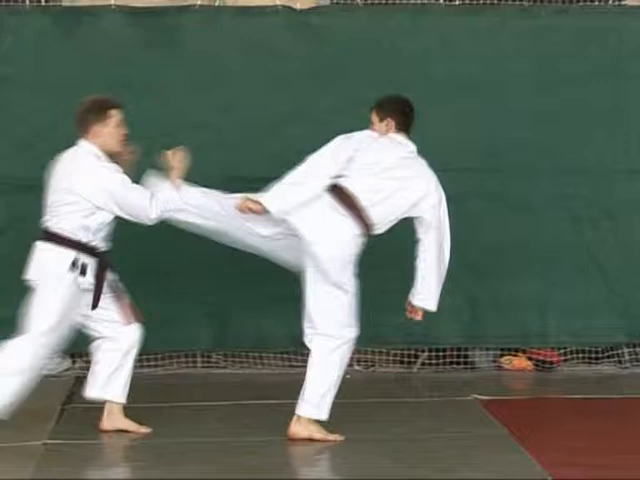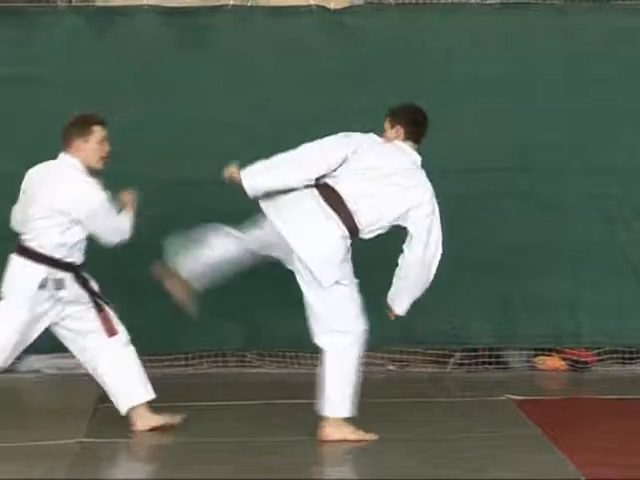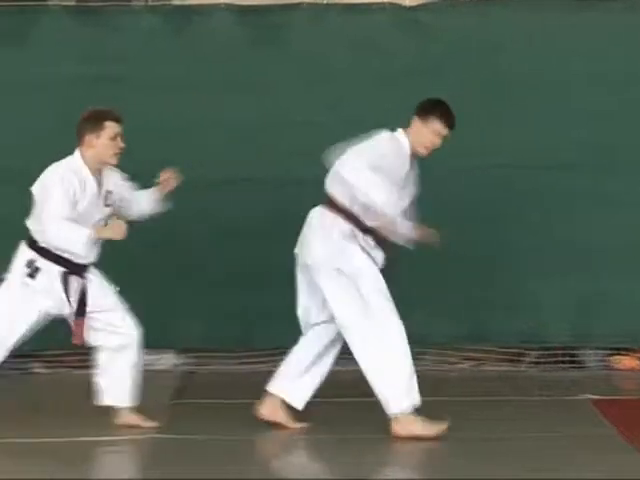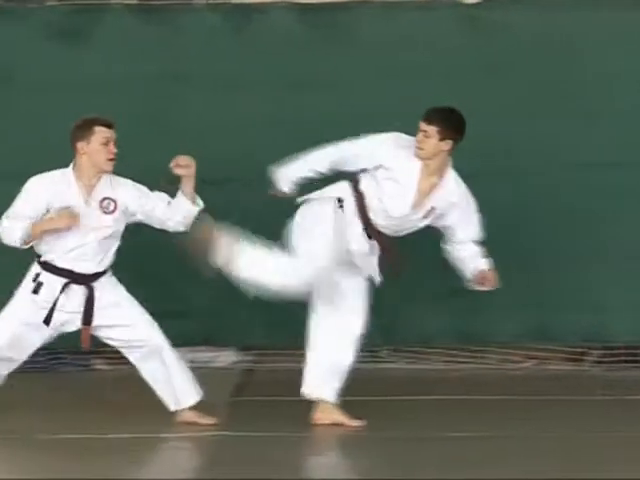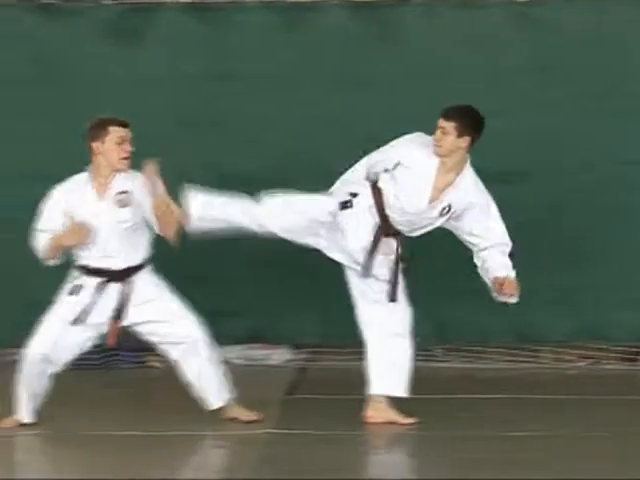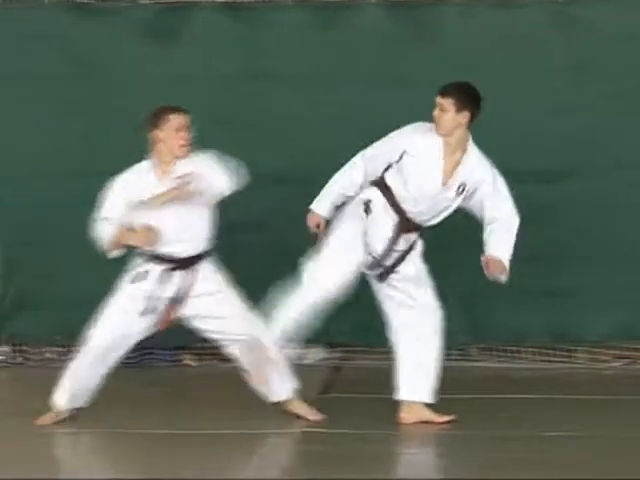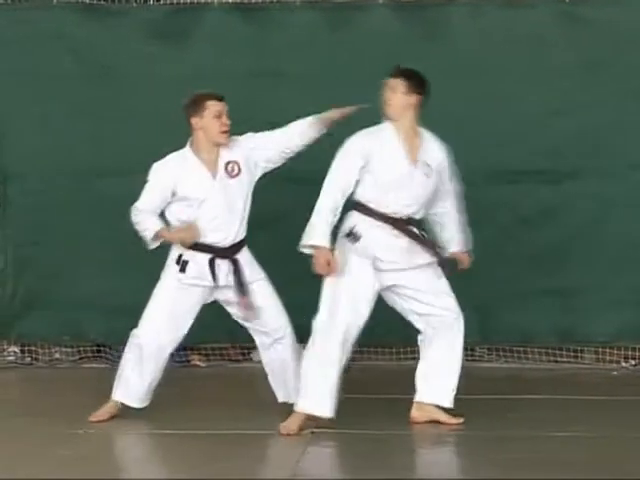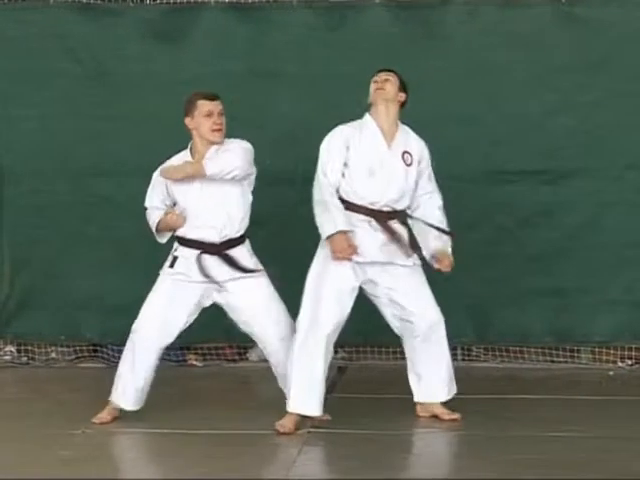
dt=0.2s
person 1, frame 1
left shoulder: (360, 141)
right shoulder: (427, 182)
left elbow: (313, 172)
right elbow: (436, 241)
left wrist: (266, 201)
right wrist: (422, 297)
left hip: (310, 215)
right hip: (338, 244)
left knee: (226, 211)
right knee: (334, 333)
left ankle: (162, 192)
right ankle: (306, 420)
person 1, frame 2
left shoulder: (362, 145)
right shoulder: (422, 190)
left elbow: (303, 161)
right elbow: (424, 253)
left wrist: (248, 175)
right wrist: (399, 299)
left hip: (294, 217)
right hip: (325, 246)
left knee: (239, 242)
right knee: (343, 331)
left ankle: (182, 275)
right ankle: (334, 422)
person 1, frame 3
left shoulder: (405, 165)
right shoulder: (387, 146)
right elbow: (353, 171)
left wrist: (406, 228)
right wrist: (399, 225)
left hip: (343, 244)
right hip: (335, 243)
left knee: (326, 328)
right knee: (383, 330)
left ankle: (275, 401)
right ankle: (402, 416)
person 1, frame 4
left shoulder: (459, 197)
right shoulder: (394, 146)
left elbow: (460, 237)
right elbow: (339, 153)
left wrist: (479, 268)
right wrist: (288, 175)
left hip: (361, 245)
right hip: (334, 214)
left knee: (344, 320)
right knee: (306, 271)
left ankle: (324, 404)
right ankle: (228, 249)
person 1, frame 5
left shoulder: (473, 197)
right shoulder: (411, 147)
left elbow: (491, 241)
right elbow: (368, 167)
left wrist: (503, 277)
right wrist: (331, 199)
left hip: (380, 248)
right hip: (349, 218)
left knee: (392, 318)
right knee: (271, 213)
left ankle: (379, 405)
right ankle: (187, 211)
person 1, frame 6
left shoulder: (481, 173)
right shoulder: (412, 136)
left elbow: (502, 216)
right elbow: (362, 165)
left wrist: (497, 254)
right wrist: (323, 205)
left hip: (402, 244)
right hip: (369, 219)
left knee: (421, 318)
right knee: (324, 284)
left ankle: (413, 404)
right ankle: (271, 342)
person 1, frame 7
left shoulder: (436, 151)
right shoulder: (364, 142)
left elbow: (444, 200)
right elbow: (332, 193)
left wrist: (456, 244)
right wrist: (320, 243)
left hip: (410, 250)
right hip: (363, 244)
left knee: (447, 318)
right knee: (337, 324)
left ankle: (427, 404)
right ankle: (307, 409)
person 1, frame 8
left shoulder: (415, 145)
right shoulder: (343, 135)
left elbow: (426, 199)
right elbow: (325, 188)
left wrist: (439, 245)
right wrist: (335, 231)
left hip: (392, 245)
right hip: (345, 238)
left knee: (425, 319)
right knee: (319, 322)
left ankle: (429, 399)
right ankle: (298, 408)
person 2, frame 1
left shoulder: (70, 160)
right shoulder: (101, 172)
right elbow: (147, 210)
right wrist: (175, 175)
left hip: (77, 267)
right hip: (66, 265)
left knee: (123, 330)
right knee: (39, 341)
left ankle: (112, 412)
person 2, frame 2
left shoulder: (38, 173)
right shoulder: (81, 187)
right elbow: (113, 232)
right wrist: (126, 210)
left hip: (65, 282)
right hip: (37, 280)
left knee: (112, 337)
left ankle: (140, 414)
person 2, frame 3
left shoulder: (112, 179)
right shoulder: (60, 175)
left elbow: (136, 205)
right elbow: (58, 231)
left wrist: (163, 188)
right wrist: (102, 232)
left hip: (80, 277)
right hip: (40, 272)
left knee: (122, 332)
left ankle: (122, 409)
person 2, frame 4
left shoulder: (122, 190)
right shoulder: (43, 185)
left elbow: (177, 218)
left wrist: (188, 179)
right wrist: (45, 225)
left hip: (98, 290)
right hip: (49, 286)
left knee: (150, 340)
left ankle: (186, 407)
person 2, frame 5
left shoulder: (140, 183)
right shoulder: (66, 192)
left elbow: (169, 226)
right elbow: (42, 241)
left wrist: (157, 188)
right wrist: (61, 241)
left hip: (139, 285)
right hip: (89, 287)
left knee: (190, 335)
right knee: (43, 349)
left ankle: (225, 403)
person 2, frame 6
left shoulder: (202, 164)
right shoulder: (129, 181)
left elbow: (229, 179)
right elbow: (103, 225)
left wrist: (171, 194)
right wrist: (125, 239)
left hip: (200, 275)
right hip: (151, 274)
left knee: (249, 330)
right knee: (105, 338)
left ankle: (287, 398)
right ankle: (65, 404)
person 2, frame 7
left shoulder: (247, 148)
right shoulder: (169, 168)
left elbow: (289, 136)
right elbow: (142, 213)
left wrist: (327, 118)
right wrist: (168, 234)
left hip: (236, 263)
right hip: (190, 265)
left knee: (274, 328)
right knee: (153, 332)
left ankle: (297, 399)
right ankle: (121, 400)
person 2, frame 8
left shoulder: (239, 150)
right shoulder: (168, 170)
left elbow: (230, 164)
right elbow: (154, 212)
left wrist: (187, 171)
right wrist: (165, 223)
left hip: (235, 261)
right hip: (187, 263)
left knee: (277, 328)
right knee: (148, 330)
right ankle: (120, 402)
